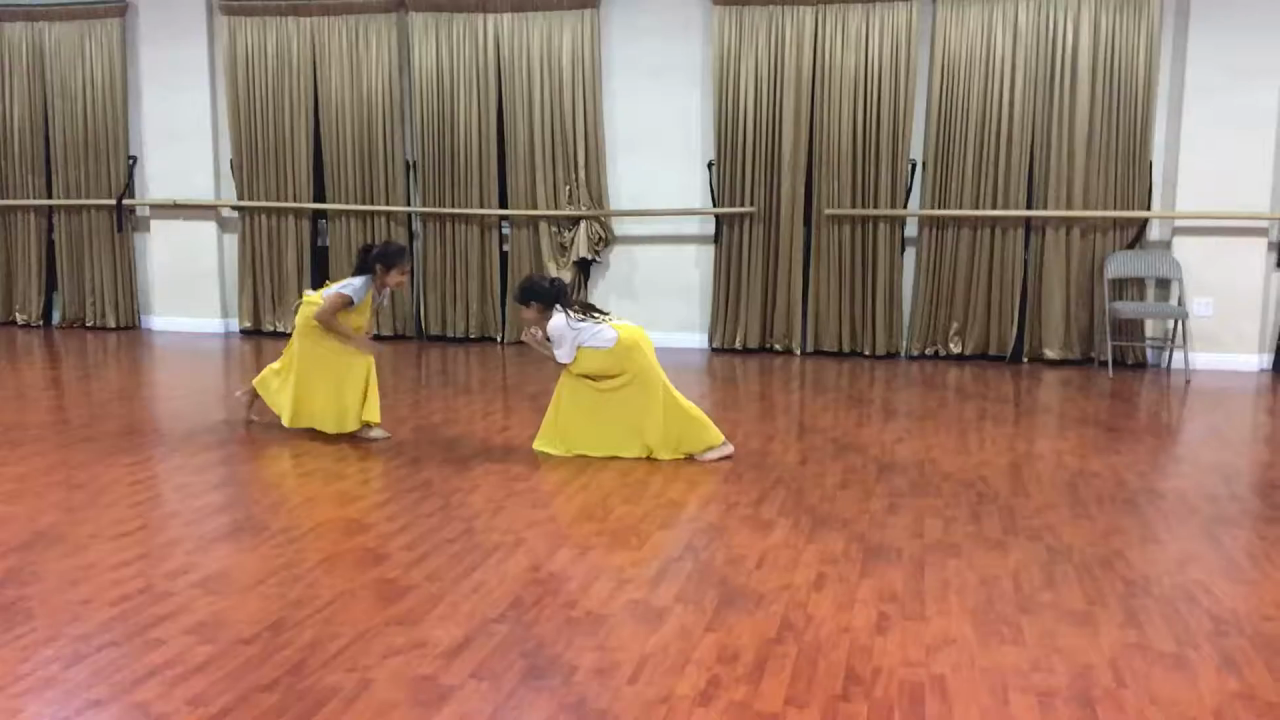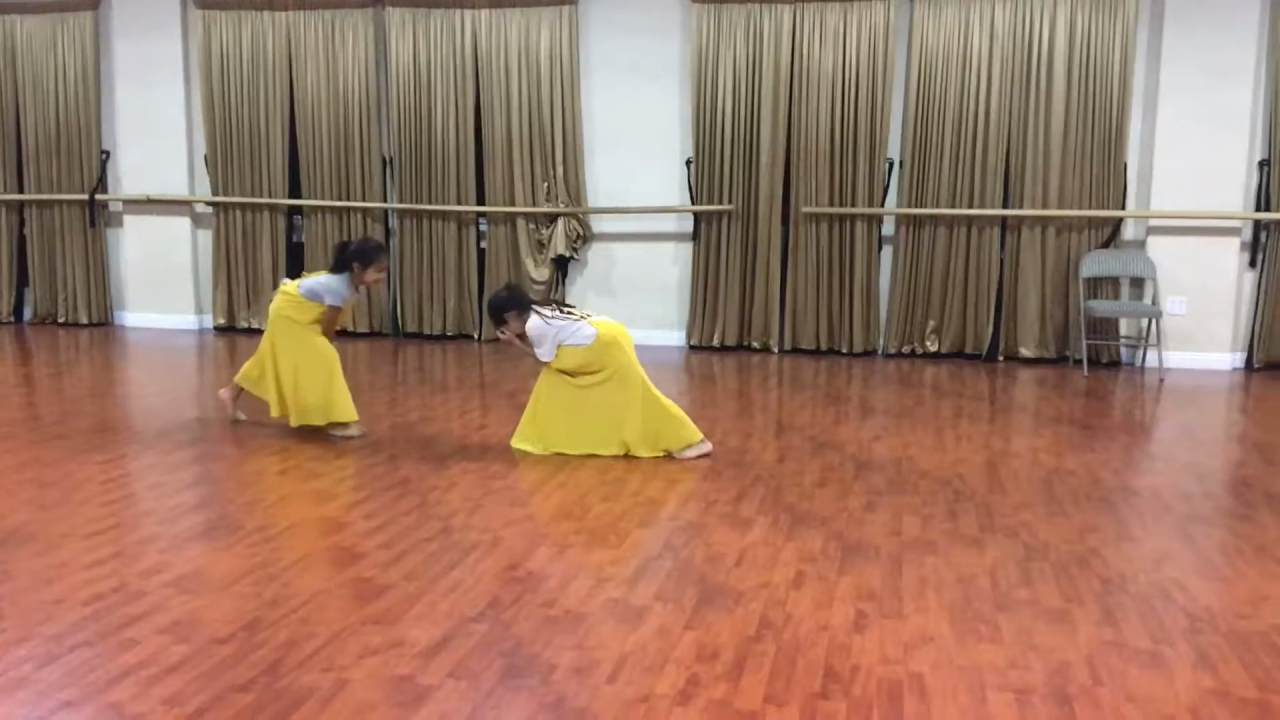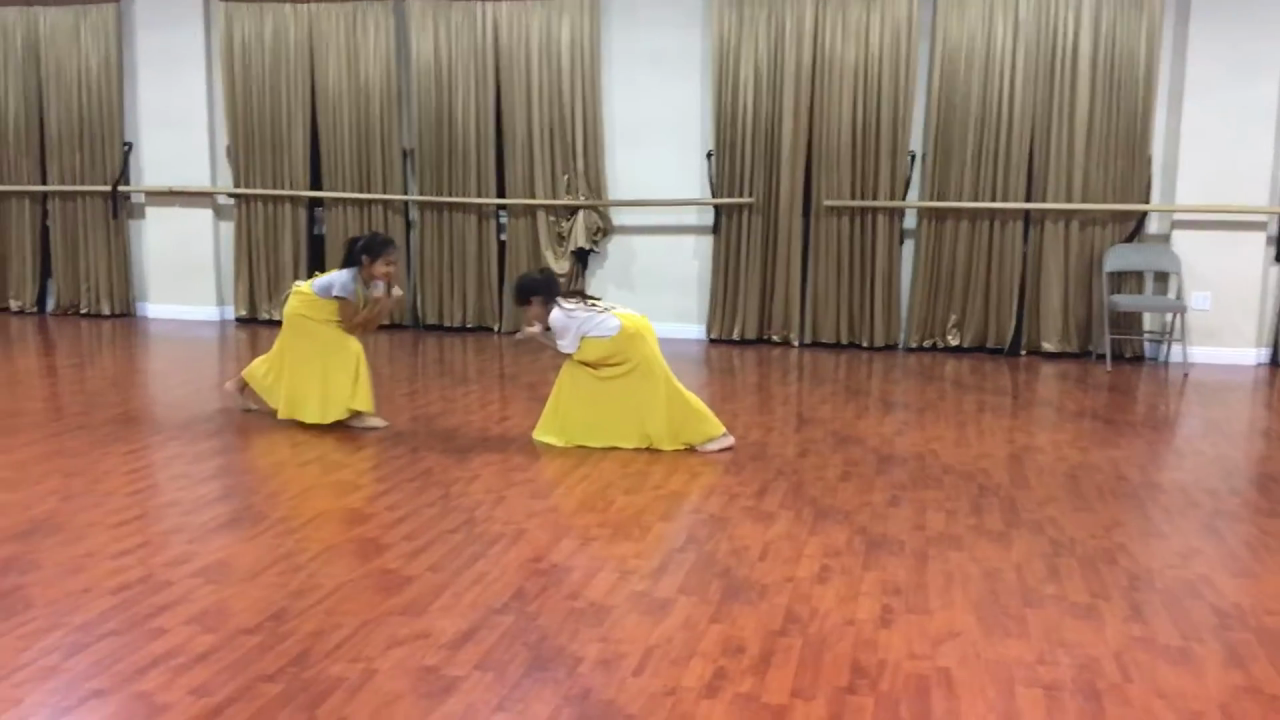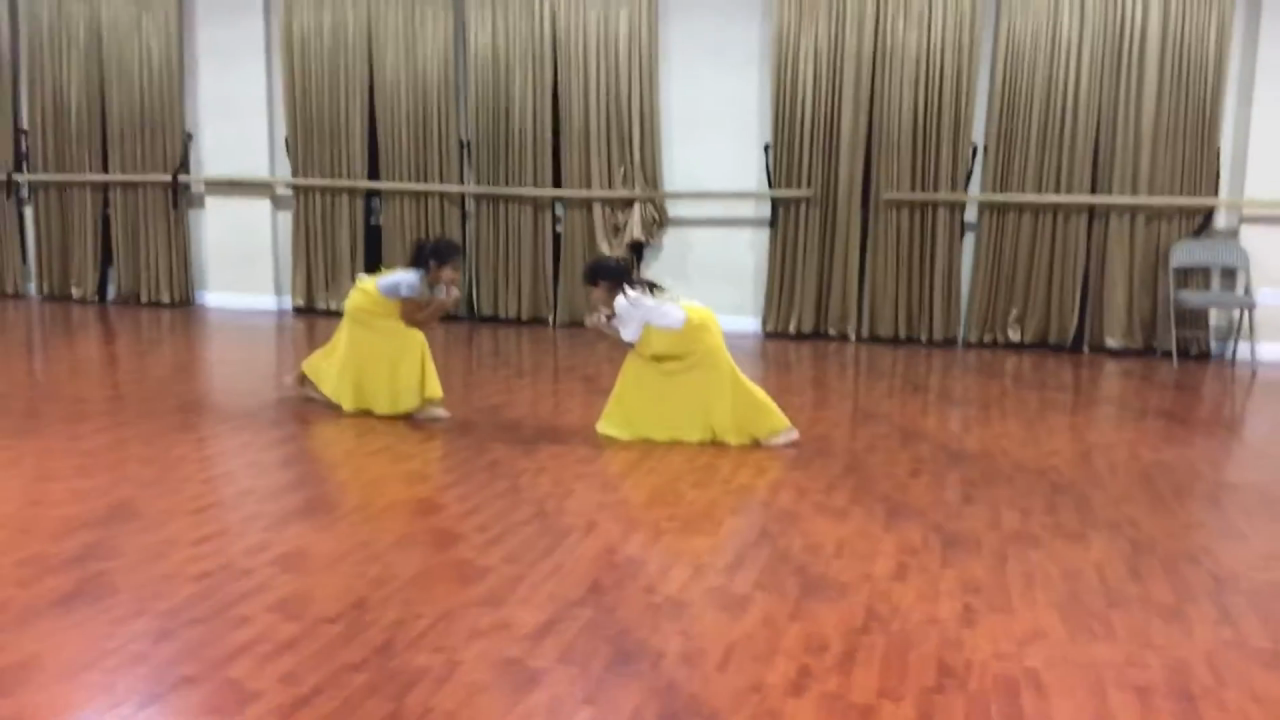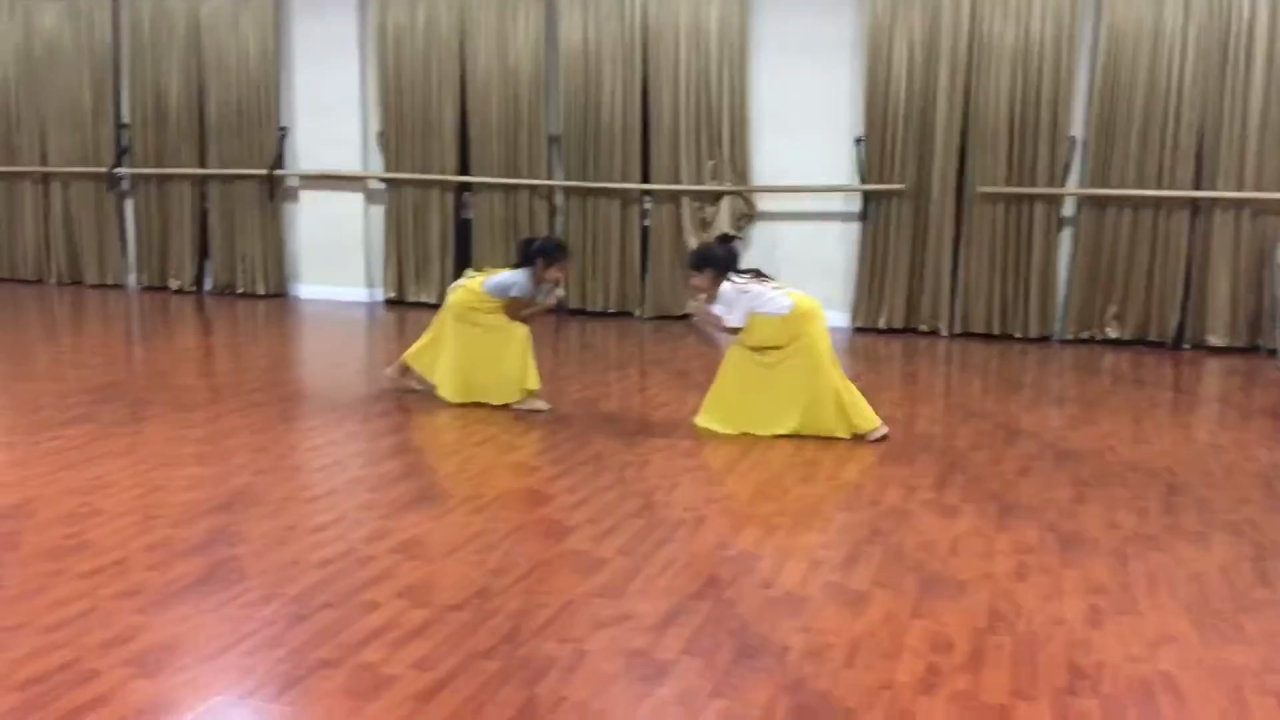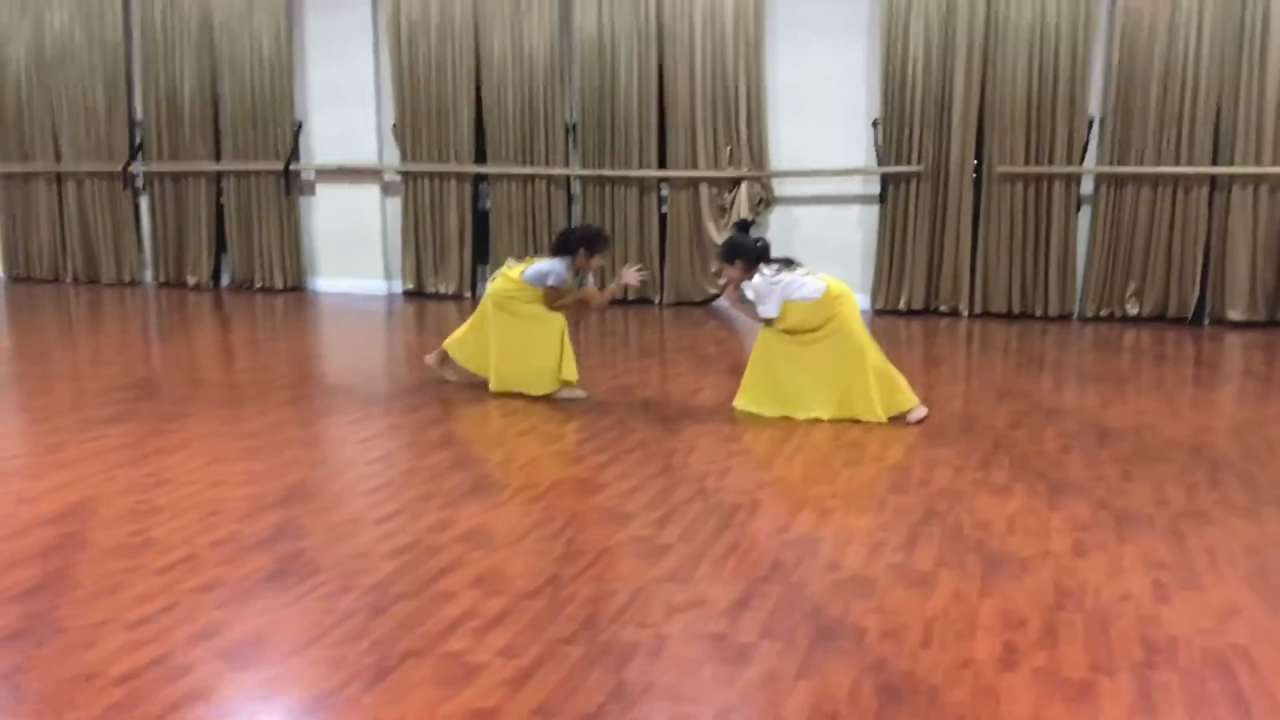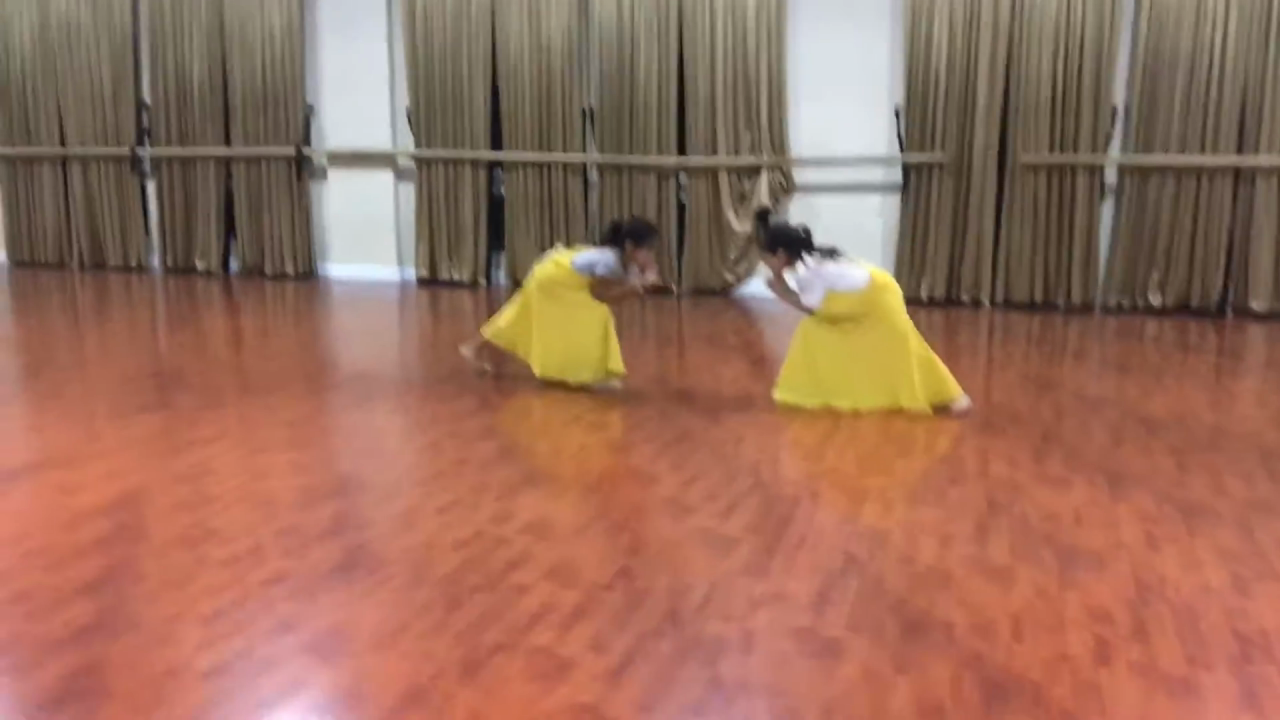
dt=0.4s
person 1, frame 1
left shoulder: (556, 325)
right shoulder: (563, 314)
left elbow: (565, 361)
right elbow: (568, 351)
left wrist: (535, 344)
right wrist: (542, 341)
left hip: (627, 349)
right hip: (620, 345)
left knee: (658, 398)
right knee: (573, 382)
left ankle: (713, 443)
right ankle: (572, 438)
person 1, frame 2
left shoulder: (534, 325)
right shoulder: (540, 313)
left elbow: (547, 359)
right elbow: (550, 350)
left wrist: (516, 343)
right wrist: (520, 341)
left hip: (606, 345)
right hip: (600, 342)
left knee: (637, 396)
right knee: (553, 380)
left ankle: (691, 442)
right ankle: (553, 437)
person 1, frame 3
left shoulder: (557, 317)
right shoulder: (564, 304)
left elbow: (569, 351)
right elbow: (572, 341)
left wrist: (538, 335)
right wrist: (542, 332)
left hip: (630, 337)
right hip: (623, 335)
left knee: (660, 389)
right knee: (576, 372)
left ankle: (713, 435)
right ankle: (575, 428)
person 1, frame 4
left shoulder: (622, 302)
right shoulder: (632, 293)
left elbow: (632, 341)
right elbow: (636, 327)
left wrist: (603, 326)
right wrist: (609, 317)
left hip: (695, 331)
right hip: (686, 330)
left knee: (725, 382)
right knee: (639, 364)
left ankle: (776, 430)
right ankle: (634, 421)
person 1, frame 5
left shoulder: (729, 289)
right shoulder: (734, 282)
left elbow: (733, 328)
right elbow: (739, 323)
left wrist: (702, 313)
right wrist: (706, 309)
left hip: (800, 320)
right hip: (784, 325)
left knee: (821, 374)
right knee: (742, 356)
left ankle: (868, 425)
person 1, frame 6
left shoulder: (761, 282)
right shoulder: (767, 271)
left elbow: (768, 319)
right elbow: (772, 314)
left wrist: (737, 302)
right wrist: (741, 298)
left hip: (833, 305)
right hip: (818, 310)
left knee: (859, 357)
right knee: (772, 340)
left ankle: (908, 406)
person 1, frame 7
left shoulder: (806, 270)
right shoulder: (809, 260)
left elbow: (812, 308)
right elbow: (814, 301)
left wrist: (780, 291)
right wrist: (782, 287)
left hip: (877, 295)
right hip: (861, 299)
left knee: (904, 347)
right knee: (814, 330)
left ankle: (952, 397)
person 2, frame 1
left shoulder: (382, 290)
right shoulder: (359, 287)
left elbow: (363, 319)
right elbow: (322, 315)
left wrist: (363, 337)
right wrist: (354, 337)
left hip: (329, 327)
right hip: (314, 324)
left knee: (296, 367)
right knee: (359, 363)
left ankle: (251, 394)
right ankle: (360, 425)
person 2, frame 2
left shoulder: (352, 281)
right shoulder: (340, 288)
right elbow: (327, 329)
right wrist: (328, 343)
left hip: (295, 313)
right hip: (289, 314)
left knee: (275, 360)
right knee: (323, 360)
left ankle: (232, 392)
right ankle: (333, 421)
person 2, frame 3
left shoulder: (376, 283)
right shoulder: (346, 281)
left elbow: (368, 325)
right elbow: (350, 325)
left wrist: (389, 303)
right wrist: (376, 303)
left hip: (313, 314)
right hip: (304, 313)
left knee: (284, 358)
right knee: (347, 351)
left ankle: (239, 385)
right ankle: (354, 413)
person 2, frame 4
left shoulder: (437, 286)
right shoulder: (413, 282)
left elbow: (425, 320)
right elbow: (413, 321)
left wrist: (448, 303)
right wrist: (439, 305)
left hip: (372, 308)
right hip: (366, 307)
left knee: (349, 350)
right knee: (411, 342)
left ankle: (302, 378)
right ankle: (418, 403)
person 2, frame 5
left shoulder: (540, 282)
right shoulder: (522, 282)
left elbow: (522, 311)
right elbow: (515, 316)
left wrist: (549, 302)
right wrist: (545, 305)
left hip: (467, 301)
right hip: (467, 303)
left knee: (445, 342)
right knee: (516, 335)
left ankle: (400, 369)
right ankle: (519, 396)
person 2, frame 6
left shoulder: (581, 272)
right shoulder: (559, 271)
left elbow: (596, 302)
right elbow: (551, 305)
left wrist: (620, 283)
right wrist: (579, 295)
left hip: (508, 292)
right hip: (507, 293)
left knee: (482, 331)
right knee: (552, 325)
left ankle: (439, 358)
right ankle: (554, 385)
person 2, frame 7
left shoulder: (628, 265)
right shoulder: (609, 261)
left elbow: (619, 292)
right elbow: (599, 296)
left wrist: (644, 283)
right wrist: (631, 288)
left hip: (551, 278)
right hip: (552, 279)
left knee: (520, 320)
right knee: (596, 315)
left ankle: (476, 348)
right ankle: (592, 374)
